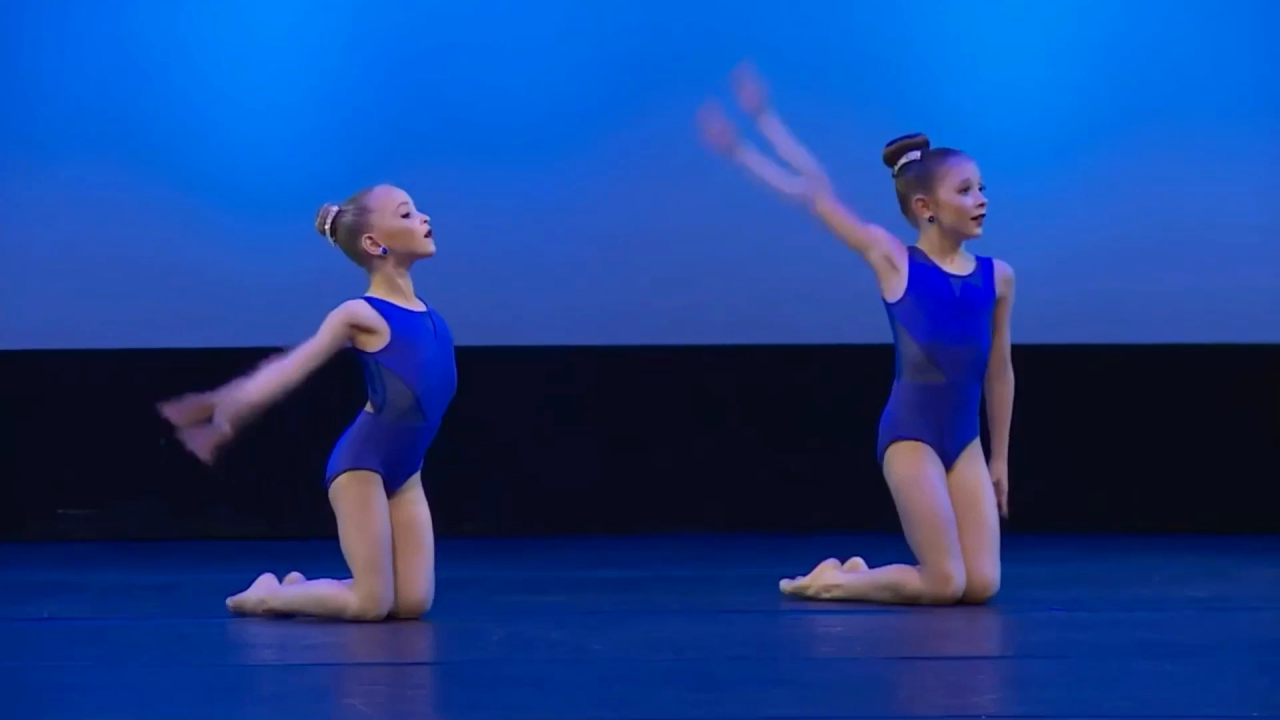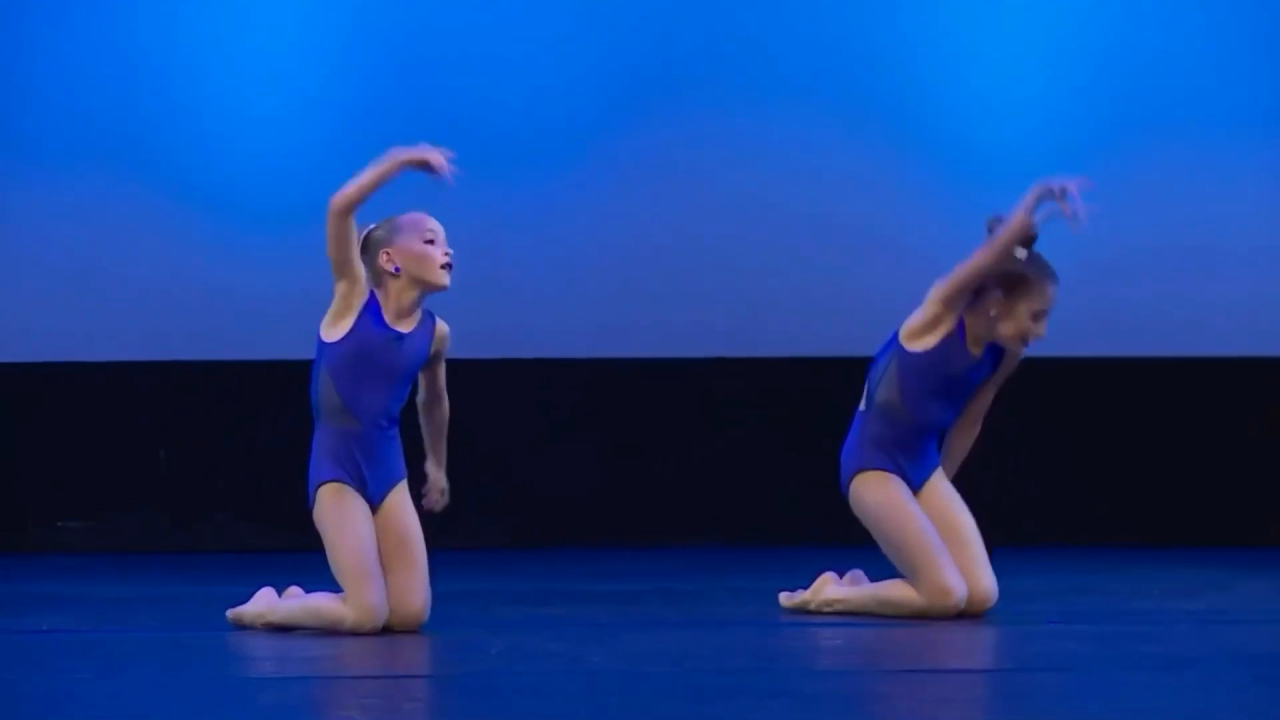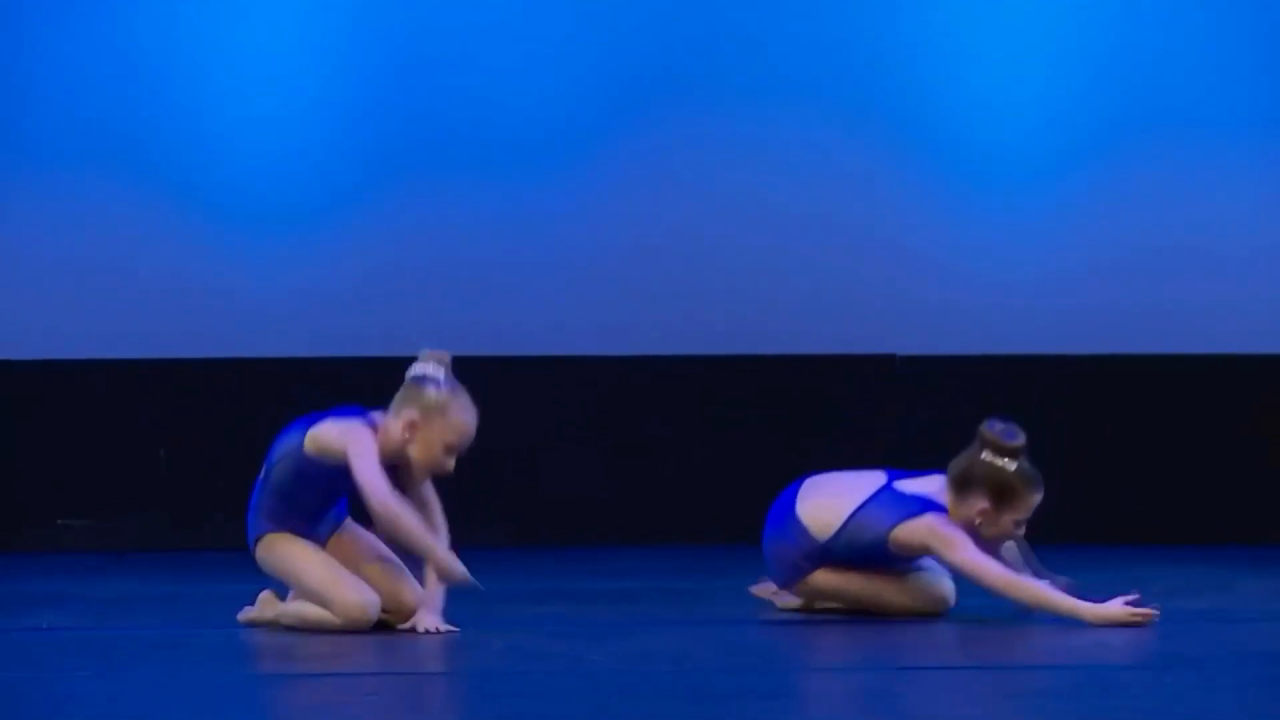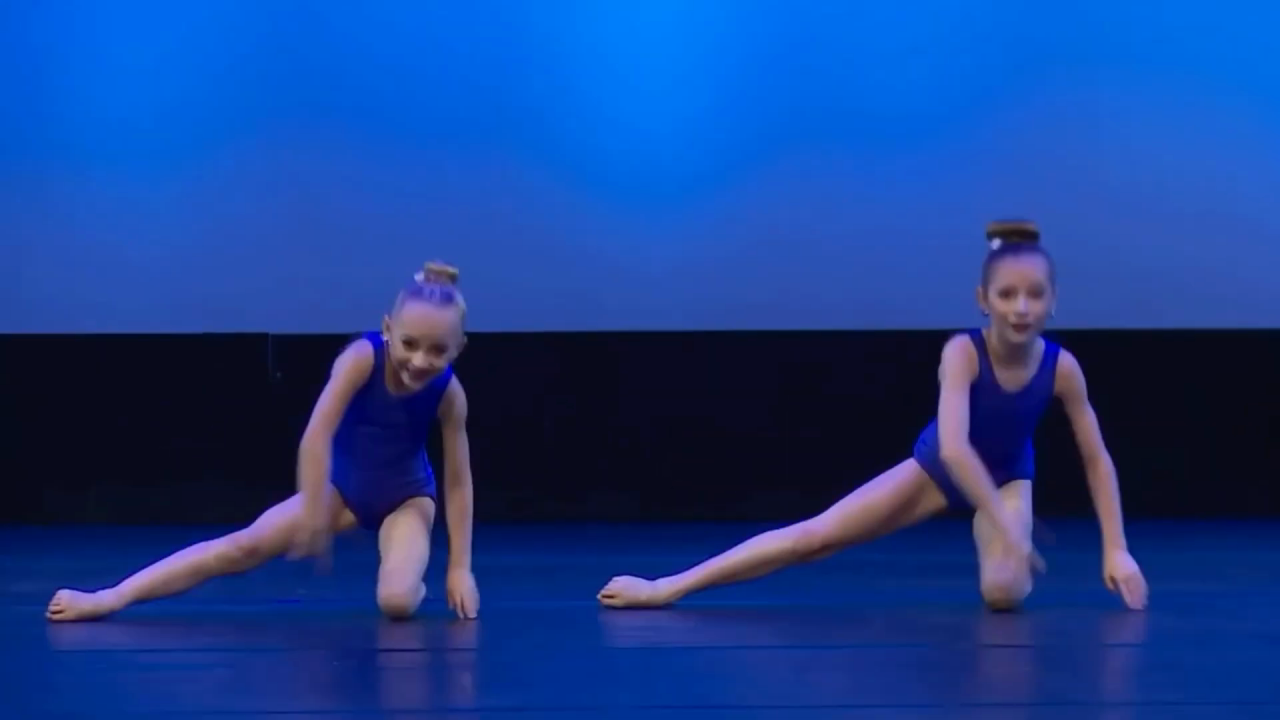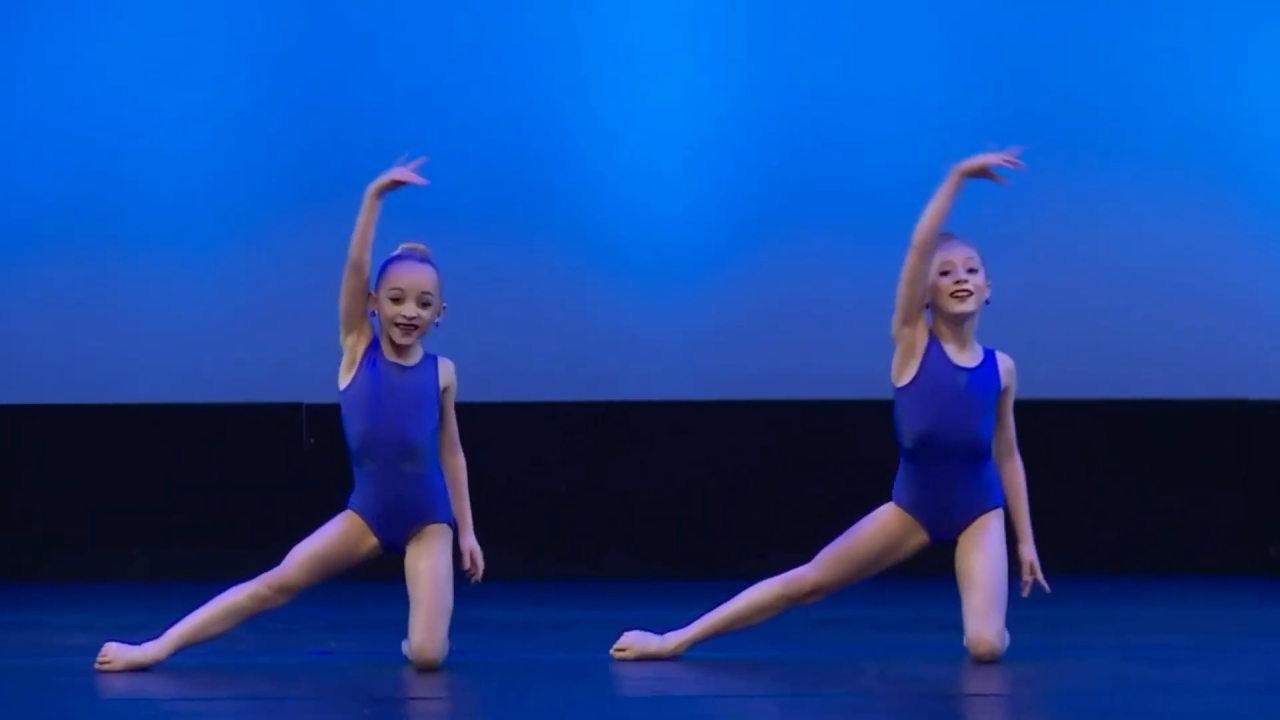
dt=1s
person 1, frame 1
left shoulder: (997, 276)
right shoulder: (893, 259)
left elbow: (999, 372)
right elbow: (818, 193)
left wrist: (999, 460)
right wrist: (761, 118)
left hip: (965, 441)
right hip: (910, 433)
left knee: (982, 585)
right knee: (946, 586)
left ankle: (859, 570)
right ankle: (831, 579)
person 1, frame 2
left shoulder: (1006, 354)
right shoulder: (941, 314)
right elbow: (994, 252)
left wrist: (941, 481)
right wrist: (1037, 197)
left hip: (923, 466)
right hip: (873, 462)
left knee: (982, 596)
right knee: (947, 597)
left ankle: (856, 587)
right ankle: (830, 595)
person 1, frame 3
left shoulder: (952, 493)
right shoulder: (934, 528)
left elbow: (999, 542)
right elbow: (1008, 584)
left wrist: (1038, 577)
right wrist: (1094, 612)
right hip: (792, 551)
left knee: (937, 584)
right knee: (936, 598)
left ankle: (812, 587)
right ankle: (809, 594)
person 1, frame 4
left shoulder: (1061, 367)
right shoulder: (962, 352)
left elbow: (1097, 459)
right elbow: (953, 448)
left wrist: (1116, 551)
right wrist: (1007, 530)
left hip: (1006, 479)
right hip: (937, 468)
left knee: (1005, 593)
right knee: (813, 537)
right ankle: (668, 587)
person 1, frame 5
left shoulder: (1001, 367)
right shoulder: (911, 341)
left elbow: (1007, 455)
right elbow: (921, 244)
left wrist: (1026, 539)
right wrist: (958, 175)
left hip: (980, 513)
right hip: (912, 508)
left knee: (987, 645)
right knee: (806, 581)
left ankle: (987, 624)
right ankle: (676, 639)
person 2, frame 1
left shoulder: (422, 311)
right shoulder: (363, 312)
right elbow: (289, 367)
right wrist: (226, 410)
left hip: (405, 471)
right hip: (361, 465)
left knee: (413, 604)
right knee: (372, 605)
left ankle: (300, 585)
right ankle: (268, 595)
person 2, frame 2
left shoulder: (435, 333)
right shoulder: (354, 299)
right elbow: (339, 211)
left wrist: (437, 465)
right wrist: (402, 159)
left hip: (389, 472)
right hip: (337, 471)
left knee: (410, 615)
right knee: (367, 615)
left ankle: (300, 600)
right ankle: (267, 608)
person 2, frame 3
left shoulder: (410, 449)
right shoulder: (355, 436)
left elbow: (435, 523)
right elbow: (383, 505)
left wrist: (432, 604)
right wrist: (441, 560)
left hip: (327, 521)
right hip: (278, 530)
left knee: (409, 607)
right knee: (361, 610)
left ankle: (309, 598)
right ankle: (272, 609)
person 2, frame 4
left shoulder: (448, 392)
right shoulder: (363, 357)
left elbow: (459, 480)
right elbow: (316, 435)
left wrist: (460, 568)
right wrist: (312, 511)
left hip: (407, 498)
right hip: (343, 486)
left knee: (397, 601)
right knee: (243, 547)
left ankle: (411, 582)
right ankle: (111, 597)
person 2, frame 5
left shoulder: (441, 371)
right shoulder: (357, 349)
left elbow: (451, 452)
right elbow: (355, 267)
left wrist: (466, 529)
right wrist: (376, 194)
left hip: (429, 521)
right hip: (366, 513)
left knee: (427, 654)
right knee: (277, 583)
left ankle: (420, 631)
right ankle: (156, 647)
